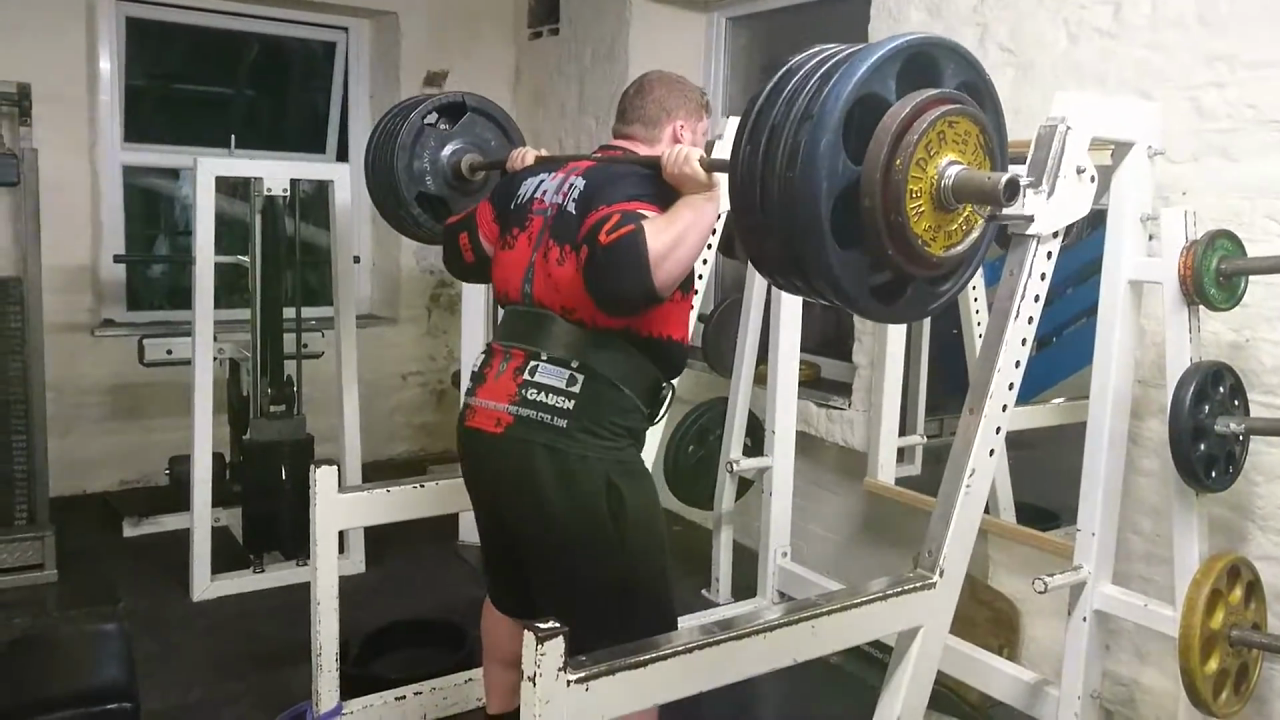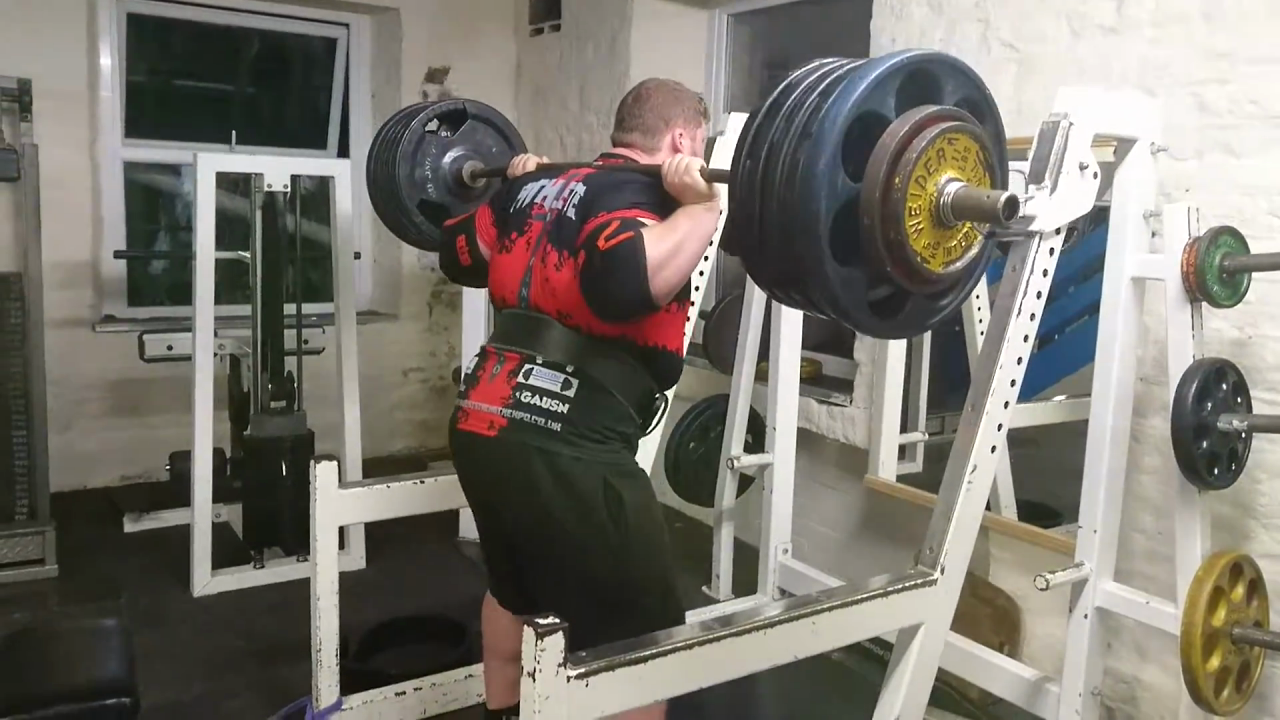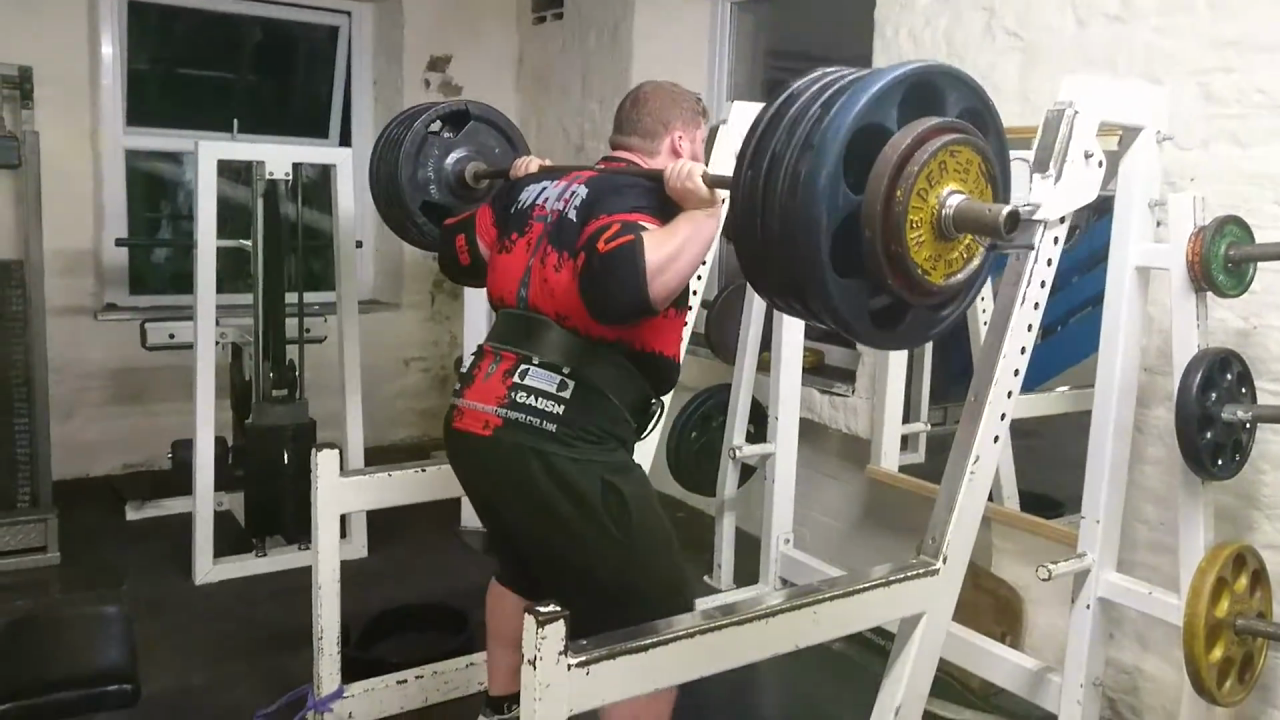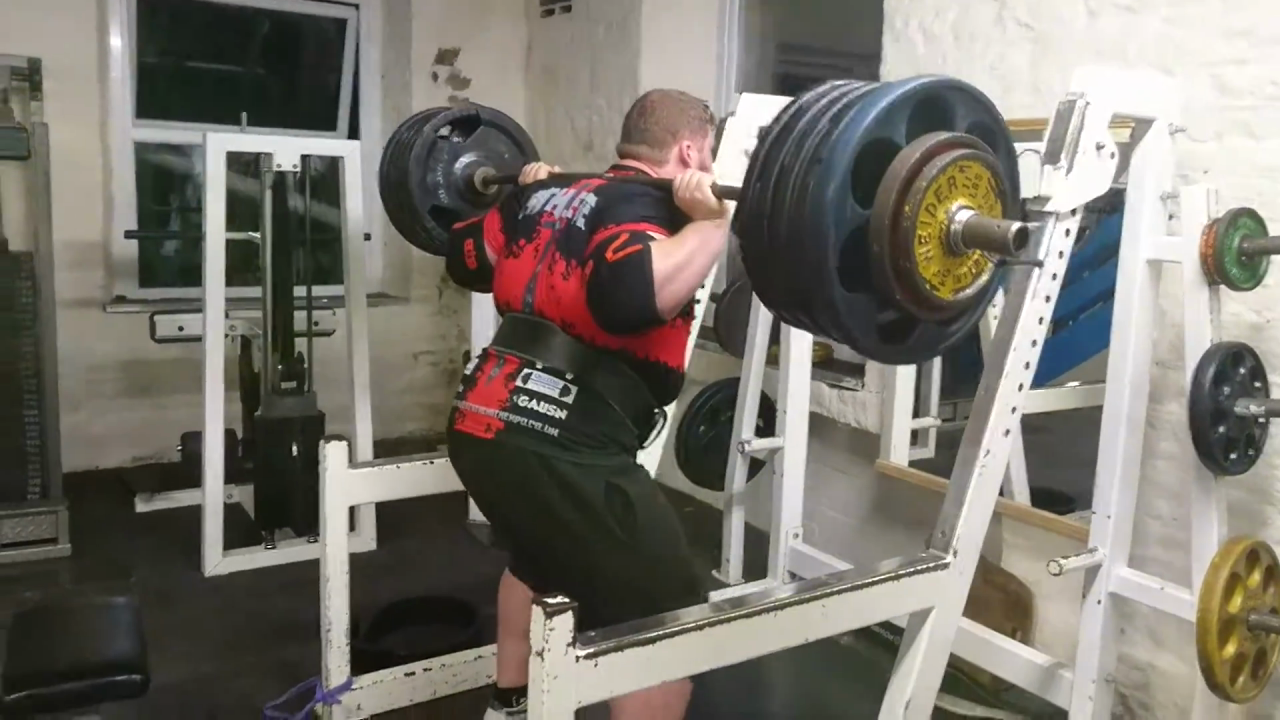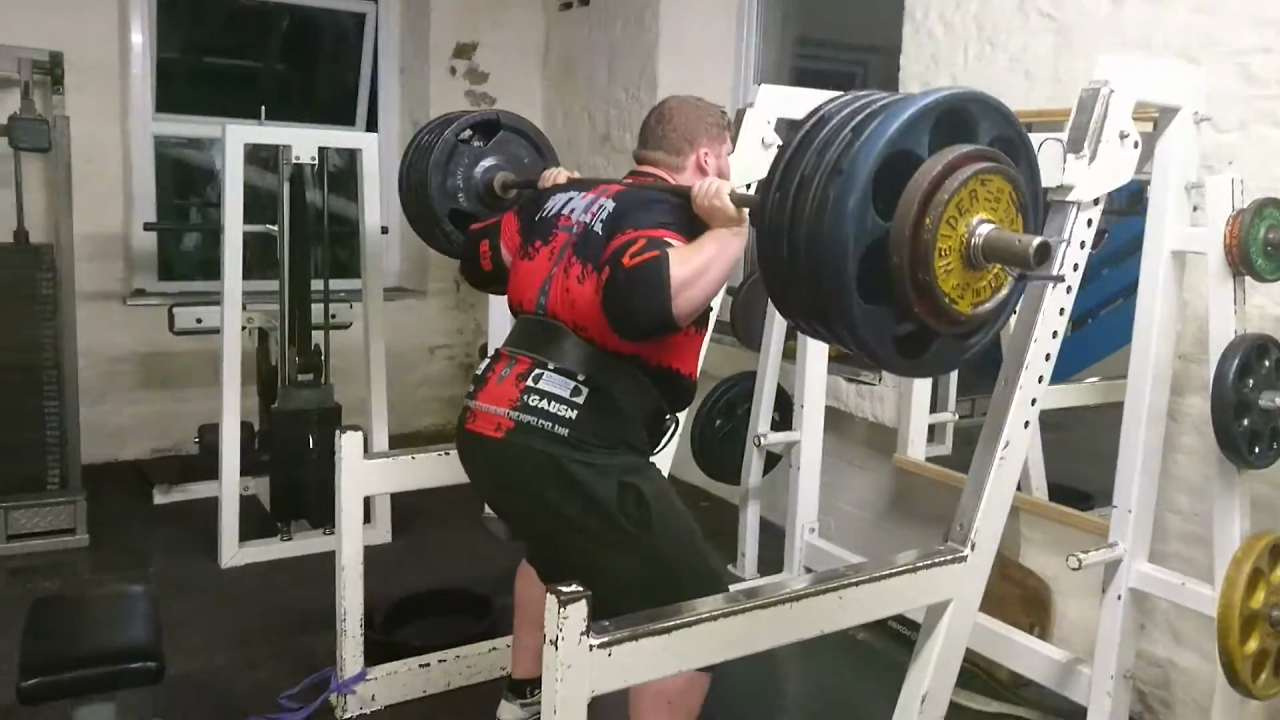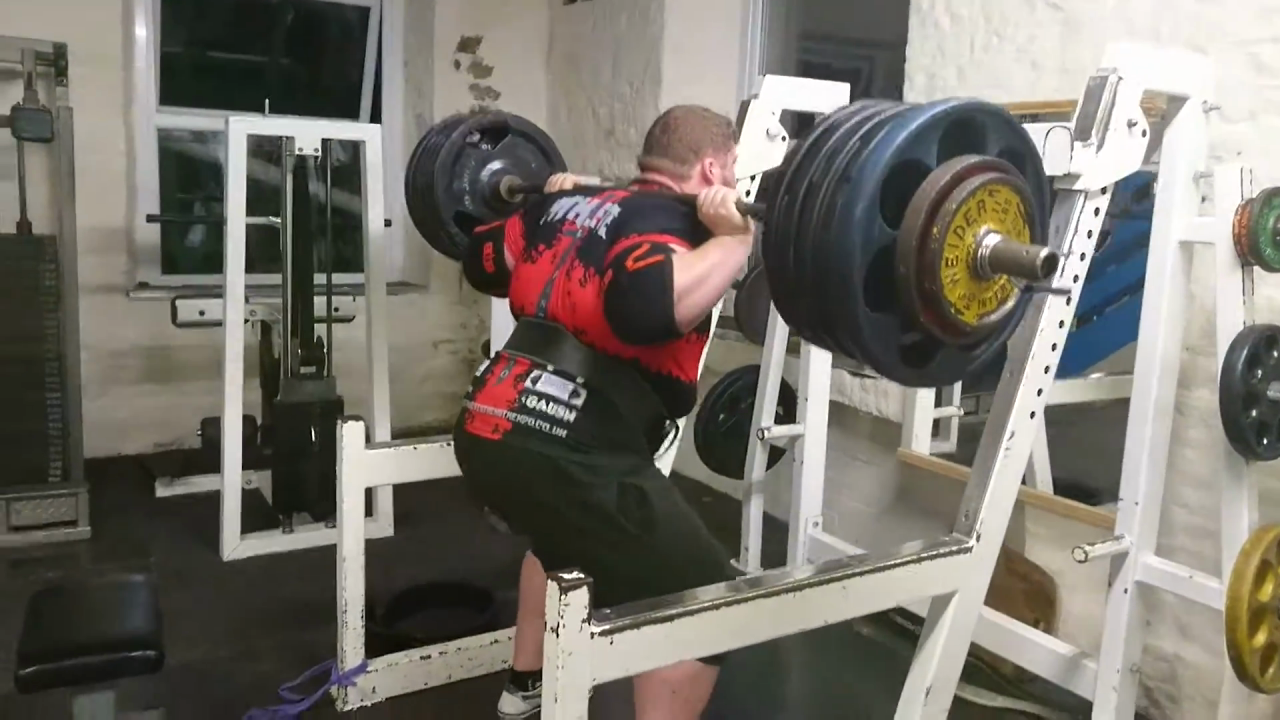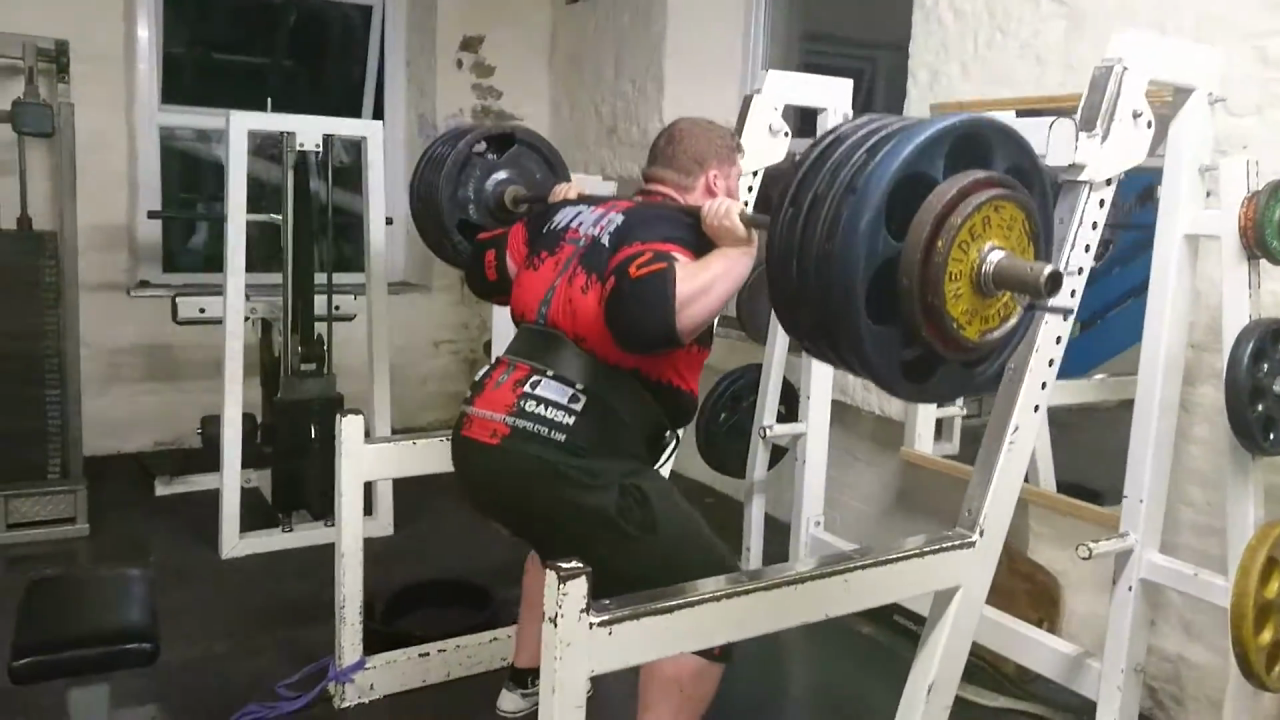
dt=0.1s
person 1, frame 1
left shoulder: (540, 180)
right shoulder: (638, 187)
left elbow: (461, 250)
right elbow: (628, 278)
right wrist: (701, 196)
left hip: (491, 423)
right hip: (570, 447)
left knee: (514, 593)
right knee: (627, 645)
person 1, frame 2
left shoulder: (540, 187)
right shoulder: (638, 196)
left elbow: (459, 255)
right elbow: (622, 283)
right wrist: (701, 205)
left hip: (483, 425)
right hip: (562, 447)
left knee: (517, 585)
right knee: (643, 636)
person 1, frame 3
left shoulder: (542, 187)
right shoulder: (640, 199)
left elbow: (457, 254)
right elbow: (622, 286)
right wrist: (702, 211)
left hip: (479, 423)
right hip: (559, 447)
left knee: (526, 570)
right knee: (650, 629)
person 1, frame 4
left shoulder: (548, 195)
right shoulder: (648, 210)
left elbow: (465, 258)
right elbow: (628, 296)
right wrist: (711, 222)
left hip: (479, 427)
right hip: (558, 449)
left knee: (541, 554)
right knee: (673, 617)
person 1, frame 5
left shoulder: (566, 198)
right shoulder: (666, 216)
left elbow: (479, 260)
right elbow: (645, 302)
right wrist: (728, 230)
left hip: (491, 427)
right hip: (570, 450)
left knee: (559, 546)
person 1, frame 6
left shoulder: (568, 204)
right shoulder: (672, 222)
left elbow: (482, 262)
right elbow: (649, 308)
right wrist: (733, 237)
left hip: (486, 432)
right hip: (562, 453)
left knee: (566, 534)
person 1, frame 7
left shoulder: (572, 212)
right shoulder: (675, 232)
left elbow: (484, 270)
right elbow: (650, 316)
right wrist: (736, 249)
left hip: (485, 437)
right hip: (563, 459)
left knee: (568, 534)
